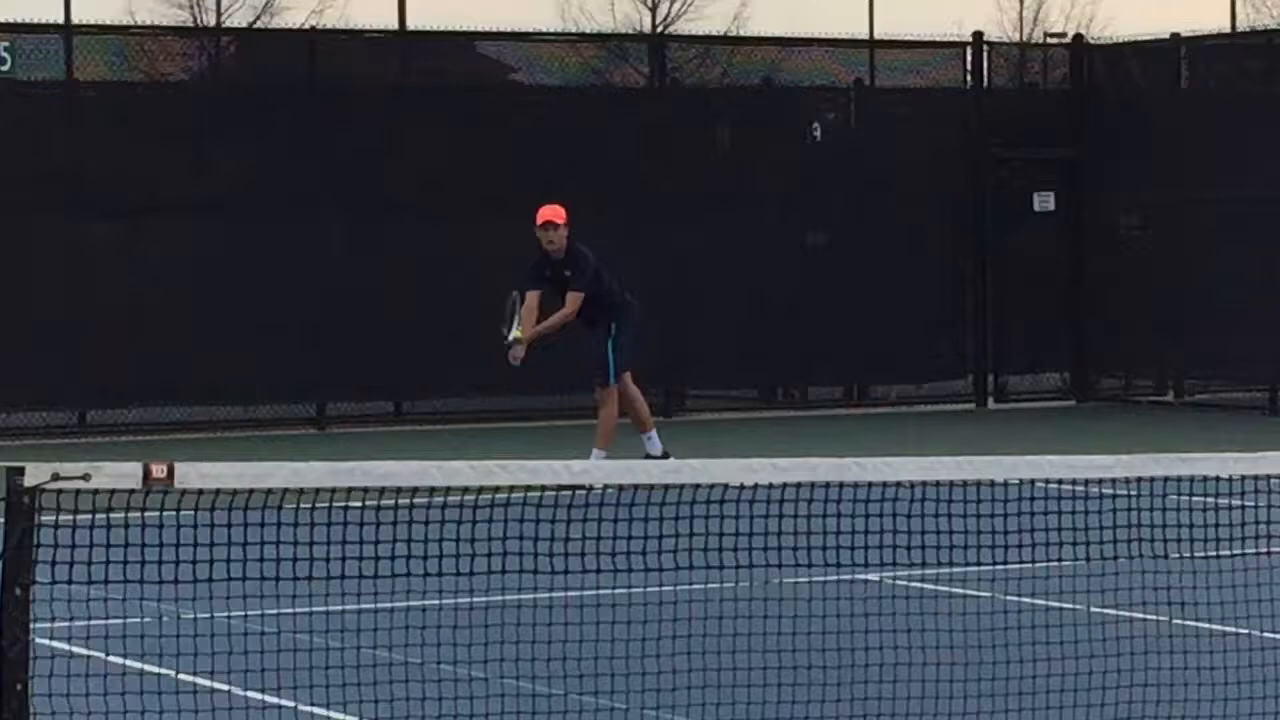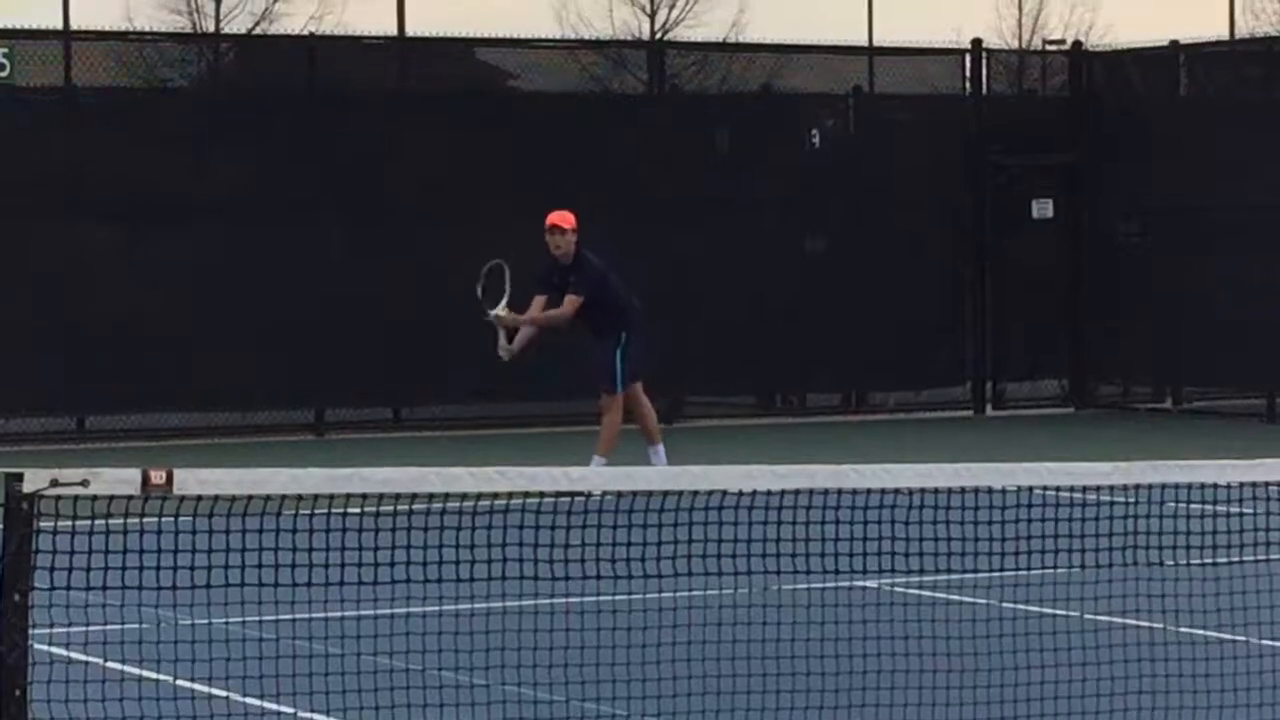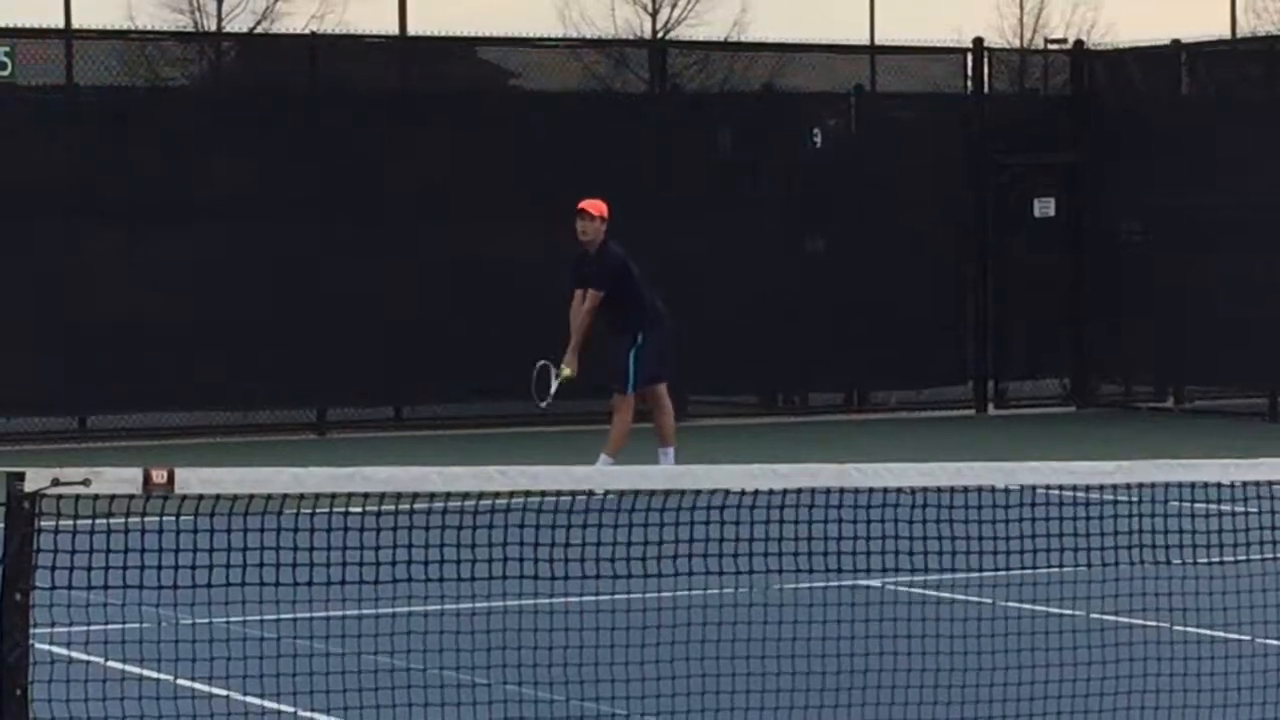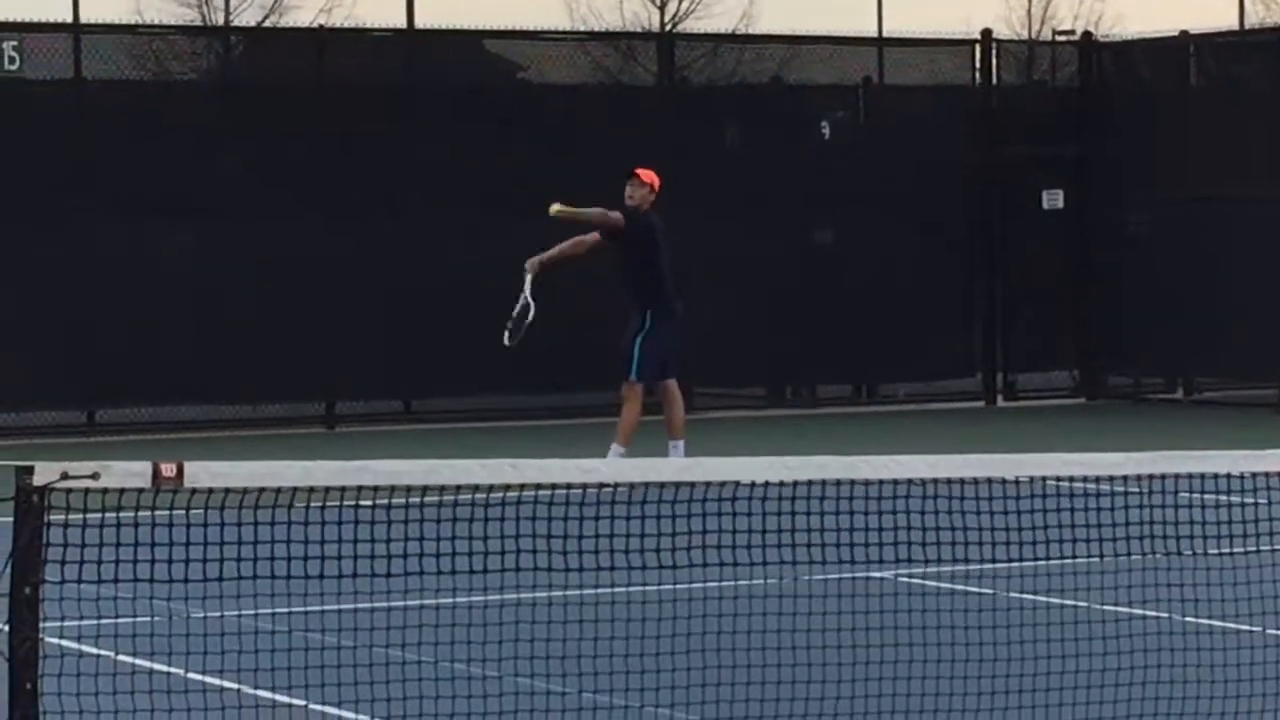
dt=0.3s
person 1, frame 1
left shoulder: (581, 259)
right shoulder: (540, 265)
left elbow: (570, 311)
right elbow: (530, 307)
left wrist: (532, 333)
right wrist: (521, 342)
left hip: (616, 319)
right hip: (600, 322)
left knee: (606, 392)
right knee: (623, 385)
left ankle: (597, 463)
right ankle: (656, 450)
person 1, frame 2
left shoulder: (587, 266)
right shoulder: (552, 271)
left elbow: (565, 313)
right elbow: (535, 313)
left wrist: (517, 320)
right wrist: (514, 346)
left hip: (623, 328)
right hip: (608, 330)
left knee: (611, 400)
right knee: (634, 393)
left ankle: (596, 469)
right ankle: (659, 462)
person 1, frame 3
left shoulder: (609, 258)
right shoulder: (583, 261)
left elbow: (589, 308)
right elbow: (577, 305)
left wrist: (572, 351)
right wrist: (573, 354)
left hip: (644, 329)
right hip: (634, 329)
left knee: (623, 400)
right knee: (656, 393)
left ankle: (602, 469)
right ankle: (668, 464)
person 1, frame 4
left shoulder: (646, 222)
right shoulder: (623, 224)
left elbow: (606, 216)
right elbow: (584, 242)
left wrist: (568, 212)
right wrist: (544, 258)
left hip: (654, 315)
right hip: (659, 314)
left knee: (632, 391)
right knee: (667, 386)
left ankle: (612, 463)
right ankle: (677, 458)
